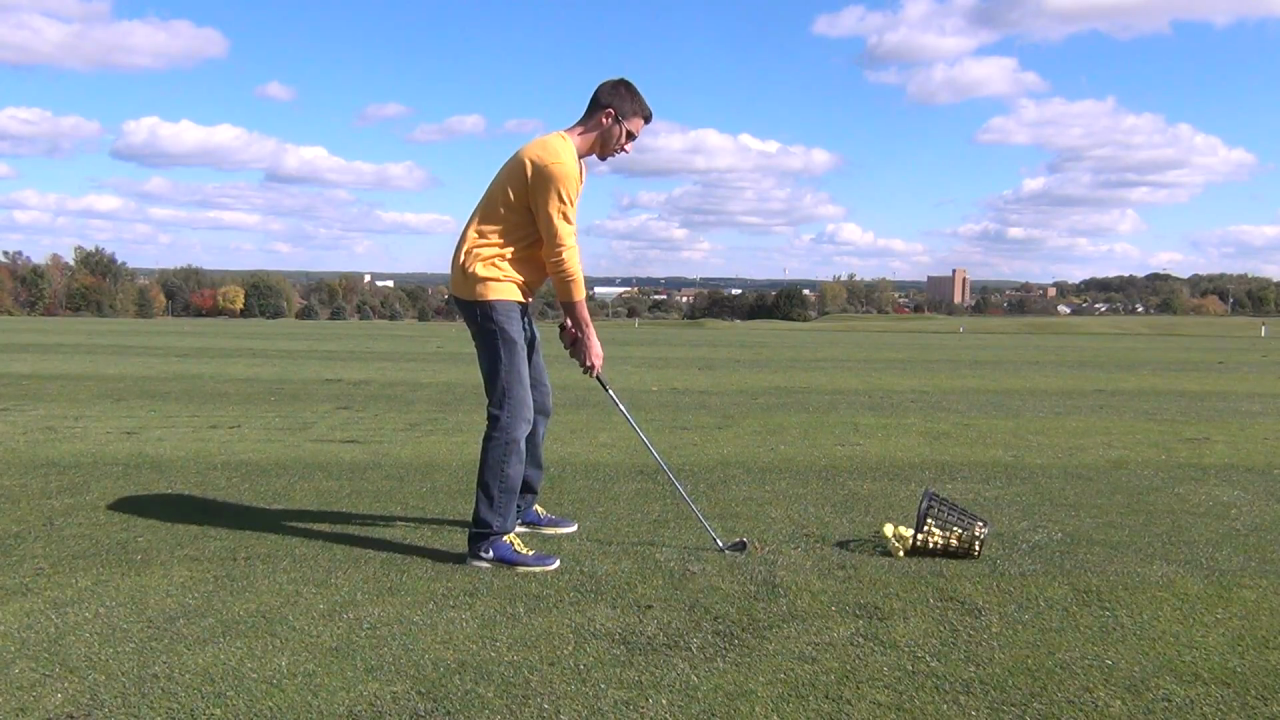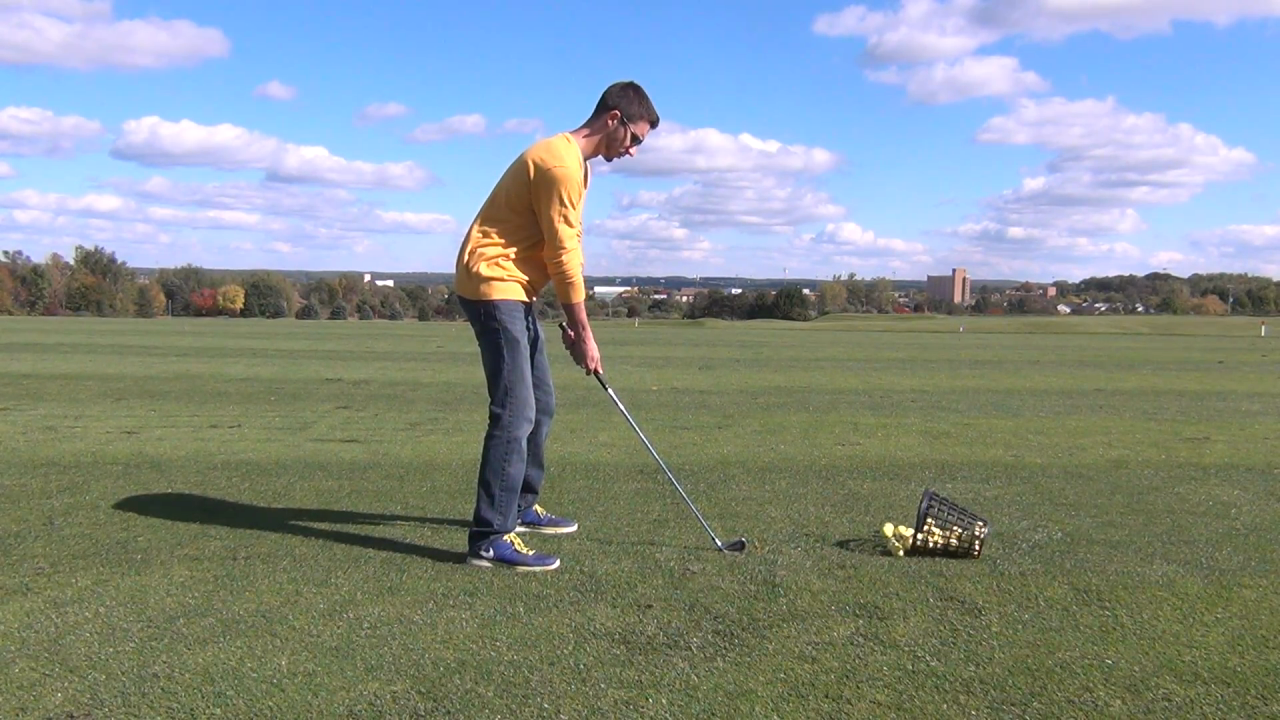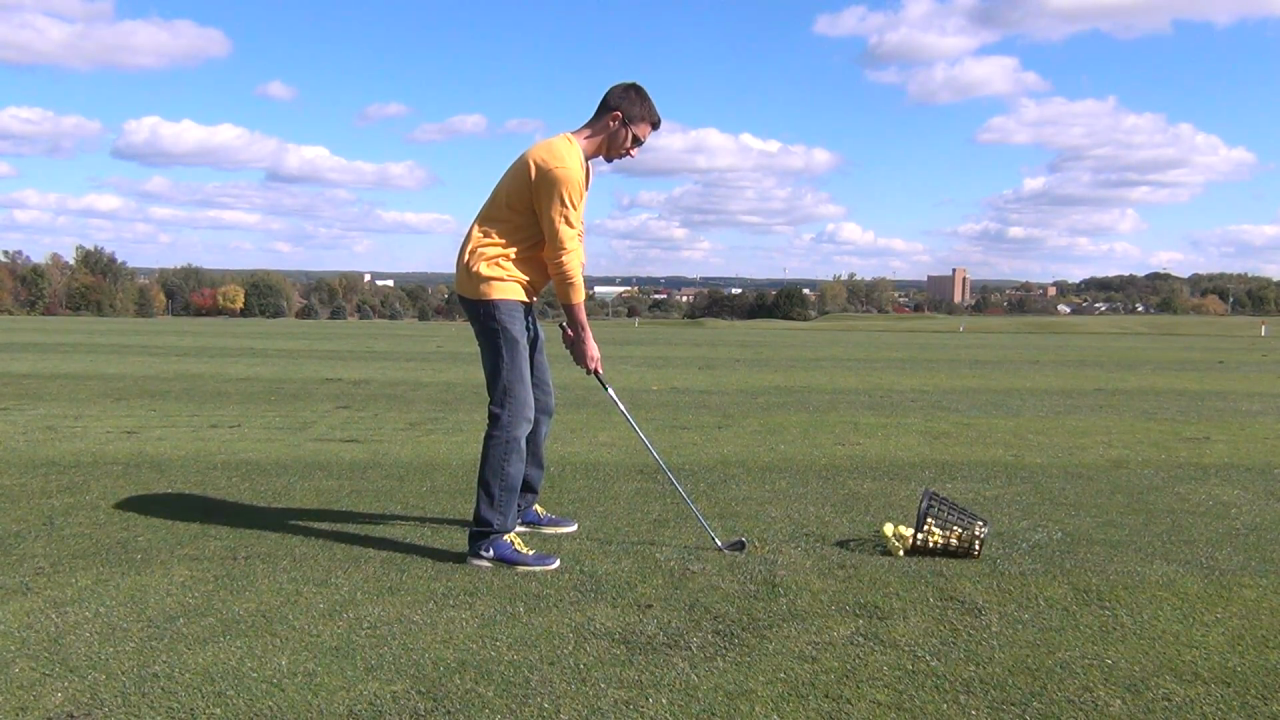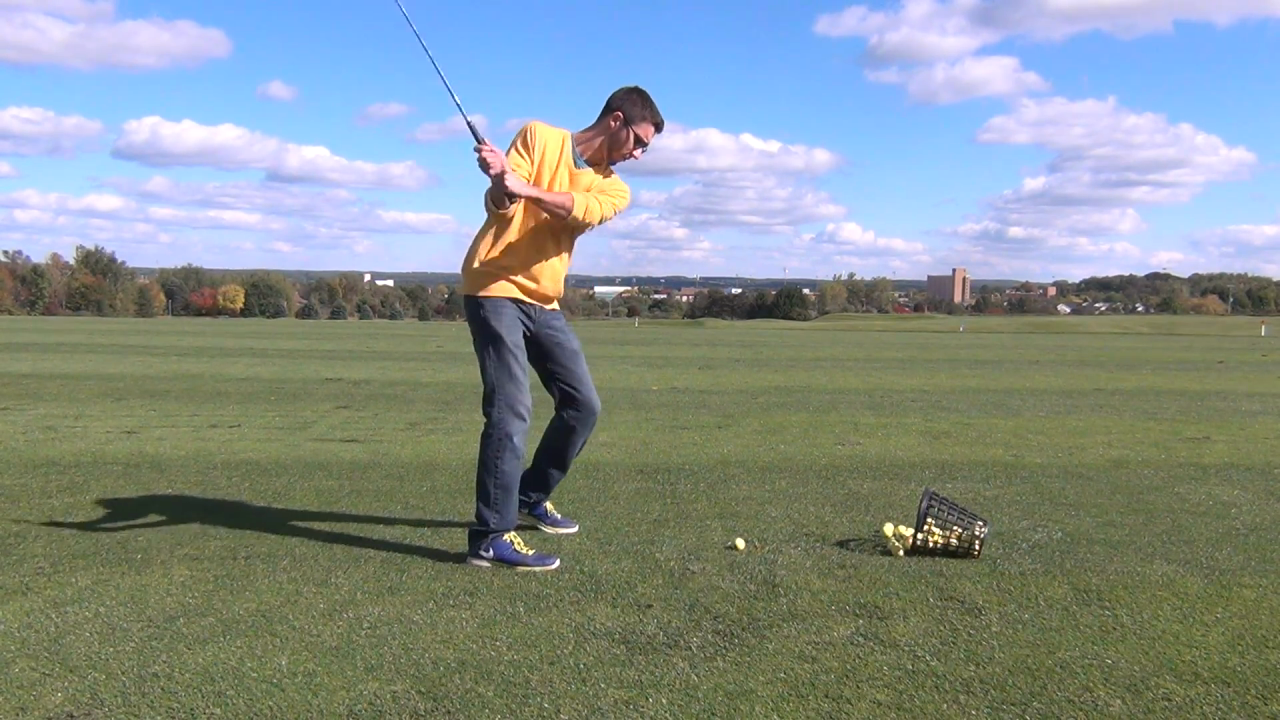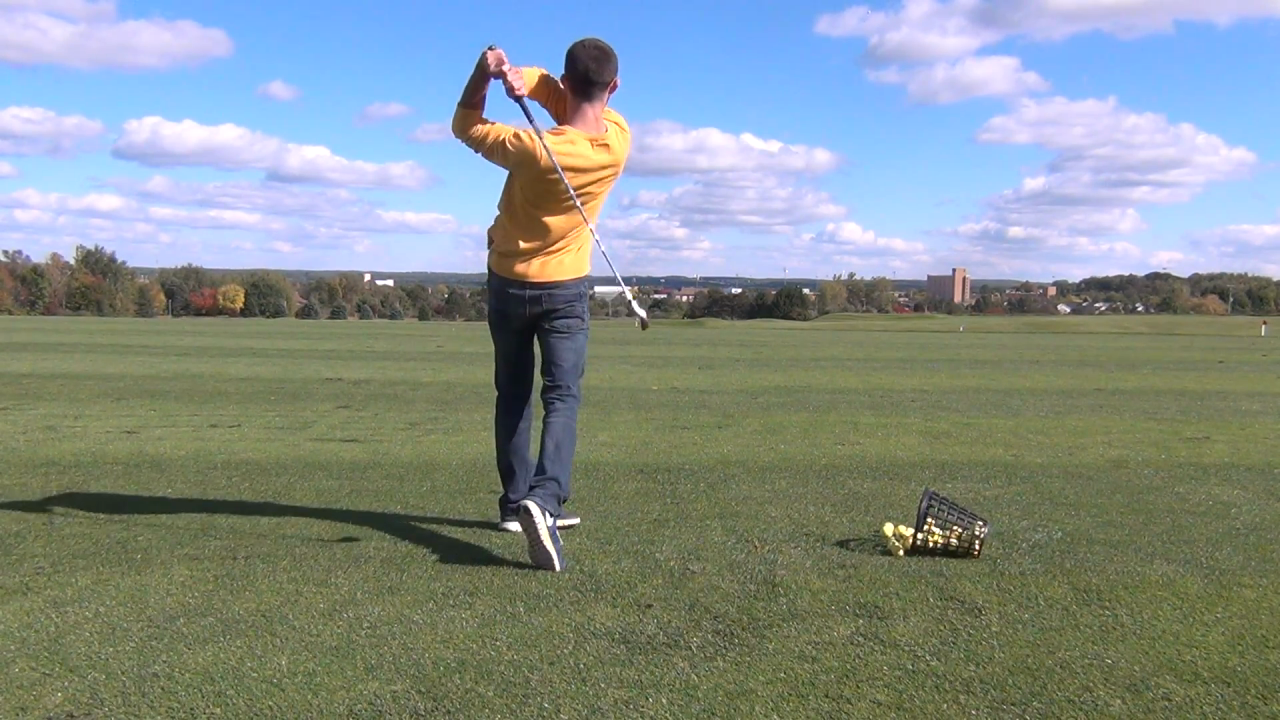
dt=1s
person 1, frame 1
left shoulder: (573, 162)
right shoulder: (555, 160)
left elbow: (561, 250)
right elbow: (562, 255)
left wrist: (570, 320)
right wrist: (587, 331)
left hip: (509, 289)
right hip: (490, 286)
left knee: (536, 404)
right knee: (513, 412)
left ankle: (520, 507)
right ankle: (490, 539)
person 1, frame 2
left shoulder: (575, 162)
right shoulder: (560, 162)
left elbow: (568, 248)
right elbow: (562, 256)
left wrist: (575, 324)
right wrist: (583, 333)
left hip: (512, 289)
right hip: (494, 285)
left knee: (539, 404)
right knee: (516, 411)
left ankle: (520, 506)
right ankle: (490, 537)
person 1, frame 3
left shoulder: (576, 162)
right shoulder: (562, 164)
left elbow: (570, 248)
right elbow: (563, 256)
left wrist: (575, 324)
right wrist: (582, 333)
left hip: (514, 288)
right hip: (494, 283)
left knee: (539, 404)
right knee: (515, 411)
left ankle: (521, 505)
right ankle: (490, 537)
person 1, frame 4
left shoulder: (615, 190)
right shoulder: (536, 135)
left elbow: (576, 211)
right elbow: (500, 203)
left wrist: (523, 188)
right wrist: (503, 172)
left hip: (543, 302)
right hip: (494, 291)
left knee: (583, 405)
right knee: (511, 411)
left ankle: (530, 494)
right ankle: (490, 536)
person 1, frame 5
left shoulder: (534, 149)
right shoulder: (619, 138)
left elbow: (466, 127)
right elbow: (569, 104)
left wrist: (485, 69)
right wrist: (521, 77)
left hip: (507, 281)
right hip: (565, 287)
left knee: (513, 395)
right knee: (562, 398)
left ankle: (517, 501)
right ankle: (542, 499)
